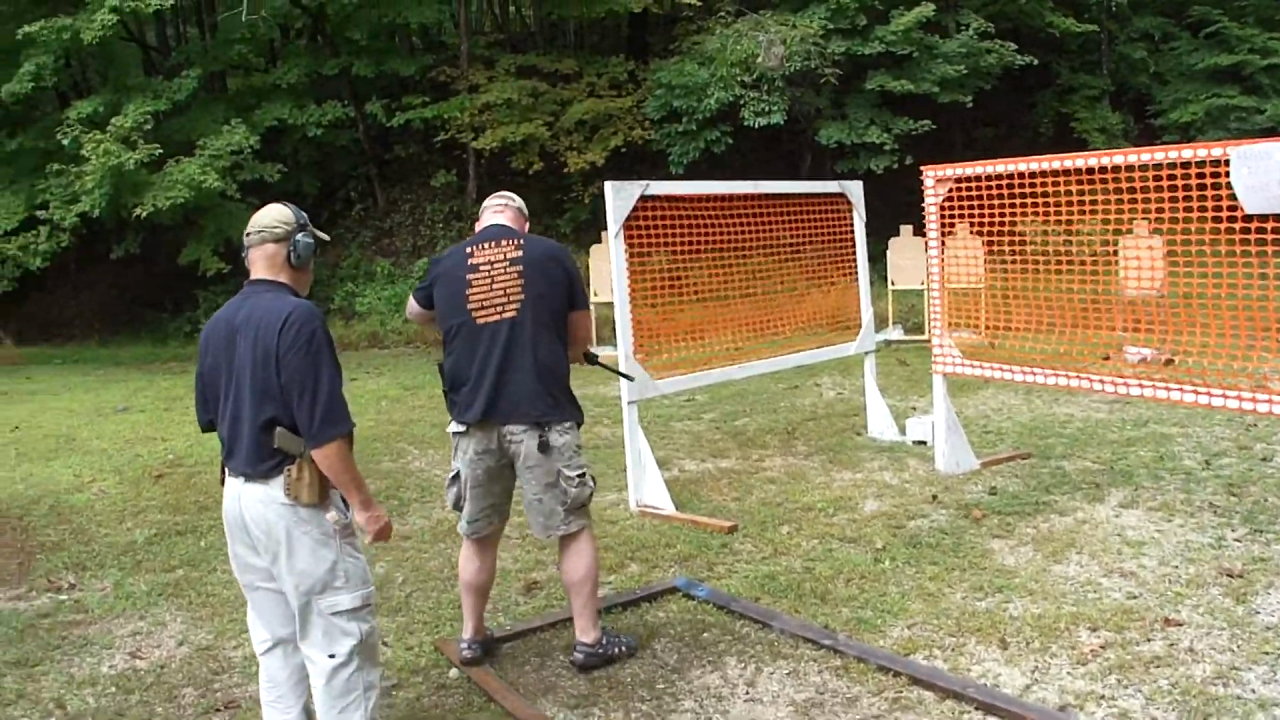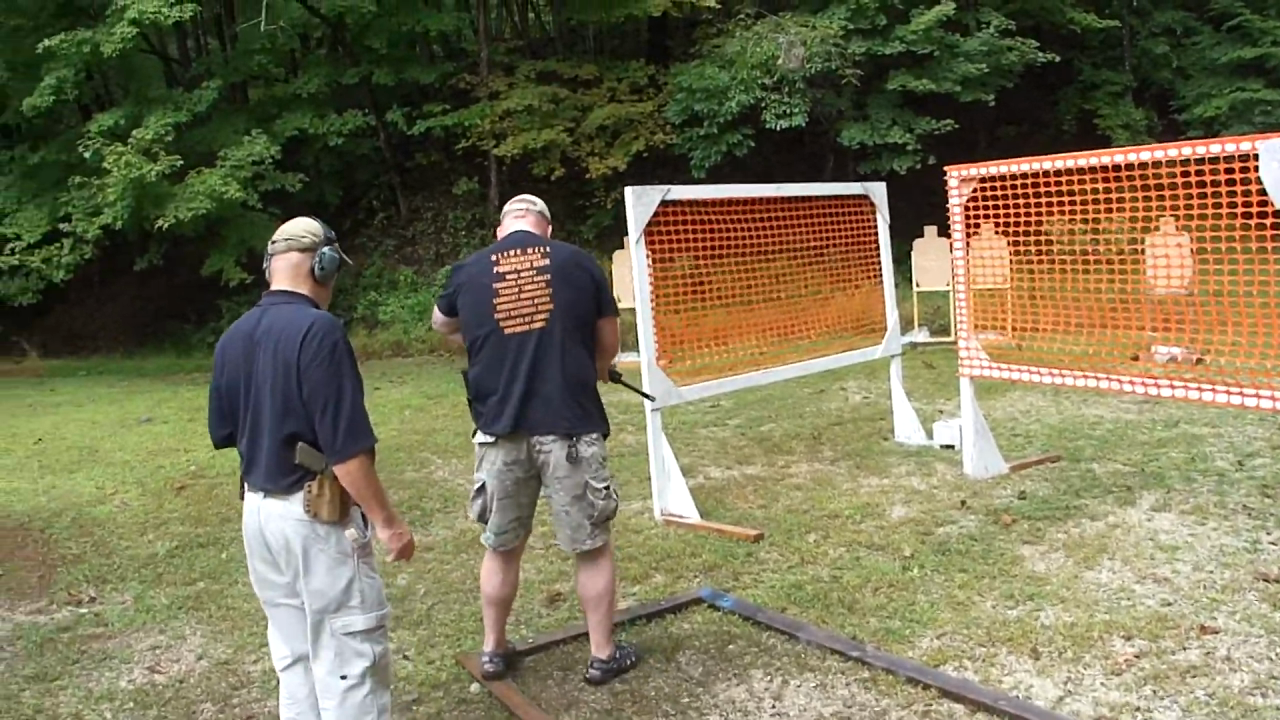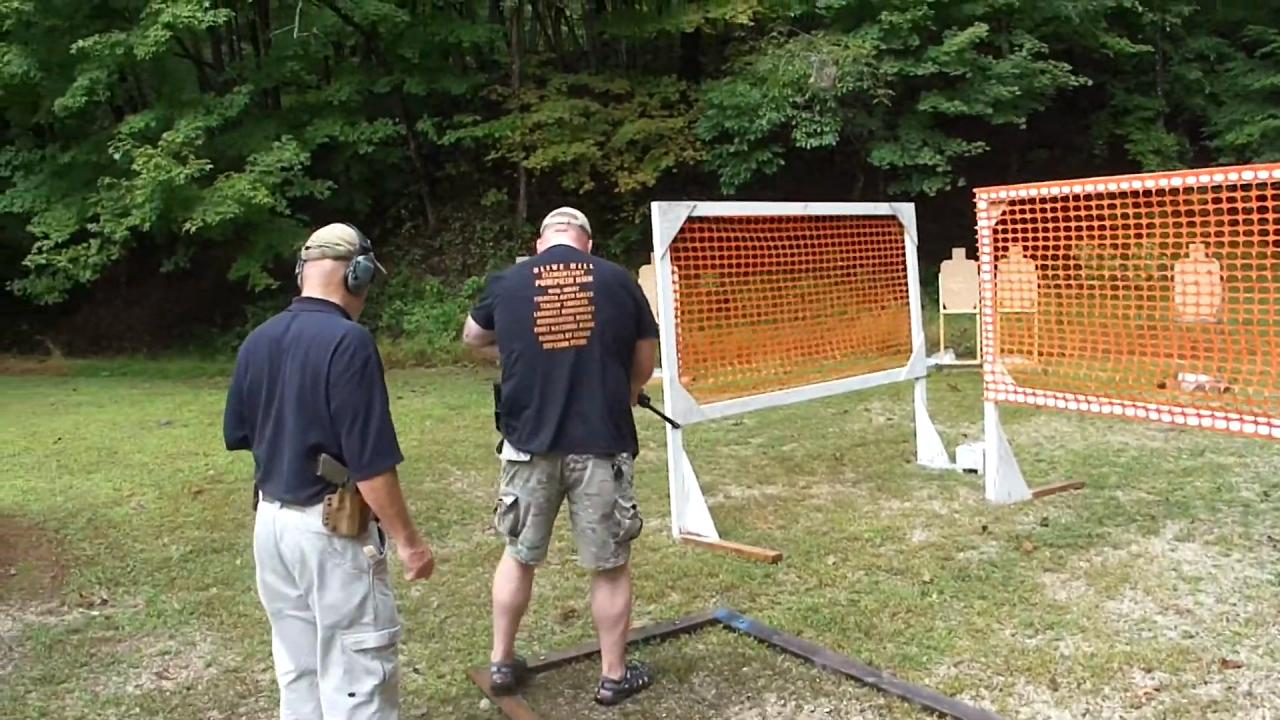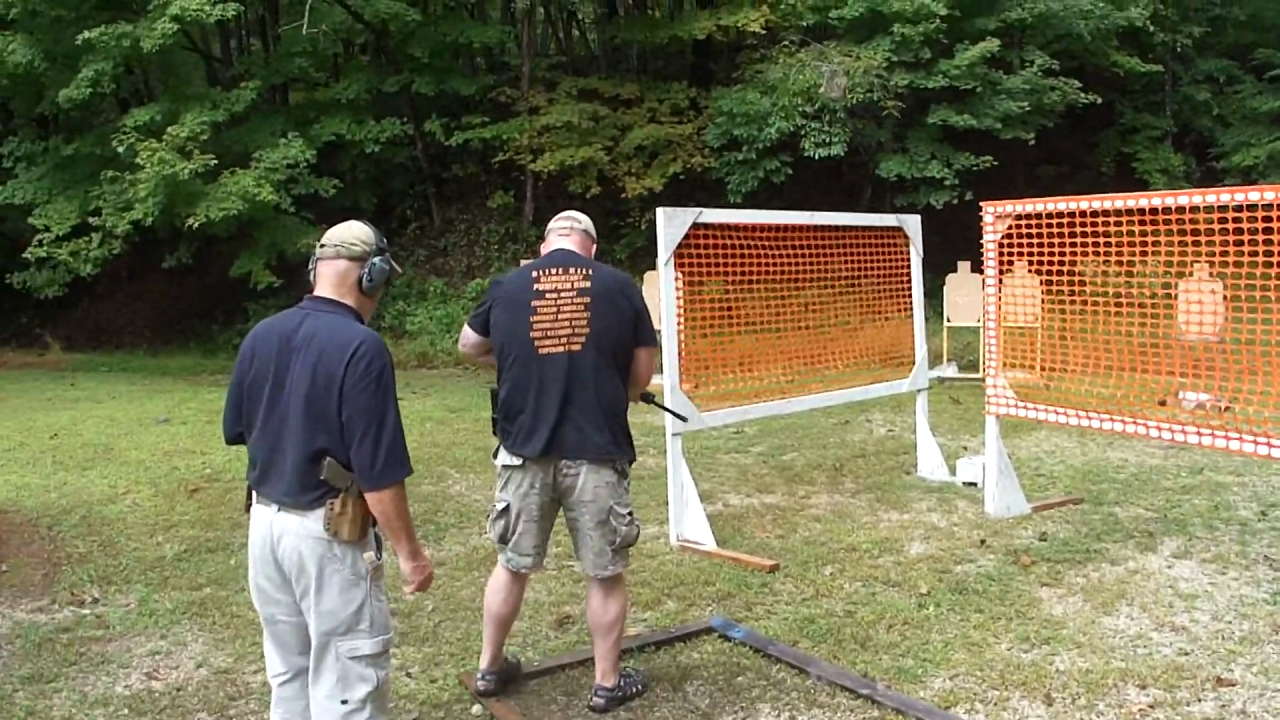
dt=0.2s
person 1, frame 1
left shoulder: (216, 325)
right shoulder: (297, 317)
left elbow: (210, 417)
right elbow: (325, 431)
right wrist: (362, 502)
left hip: (238, 497)
right hip: (296, 500)
left knee: (275, 638)
right knee: (341, 640)
person 1, frame 2
left shoulder: (232, 338)
right shoulder: (318, 329)
left elbow: (224, 432)
right elbow: (346, 445)
right wrist: (385, 519)
left hip: (258, 511)
right hip: (316, 515)
left knee: (294, 655)
right knee: (351, 658)
person 1, frame 3
left shoulder: (257, 340)
right shoulder: (348, 341)
left elbow: (238, 434)
right elbow: (371, 461)
right wrist: (407, 539)
left hip: (271, 519)
right hip: (331, 529)
left knee: (298, 669)
right knee: (357, 674)
person 1, frame 4
left shoulder: (262, 334)
right shoulder: (361, 347)
left elbow: (236, 429)
right elbow: (379, 471)
right wrist: (409, 552)
left hip: (265, 520)
right hip: (327, 532)
left knee: (289, 671)
right knee: (348, 680)
person 2, frame 1
left shoulder: (446, 263)
right shoulder: (552, 255)
left elbow: (415, 314)
right elbow: (580, 338)
left hip: (474, 420)
right hip: (544, 417)
left knee: (478, 534)
right knee: (572, 529)
left ankle: (472, 638)
right ankle: (590, 639)
person 2, frame 2
left shoulder: (468, 270)
right shoulder: (578, 262)
left elbow: (441, 324)
right elbow: (608, 345)
left hip: (499, 429)
right hip: (570, 426)
left knee: (500, 545)
right knee: (592, 545)
left ankle: (493, 651)
right ankle: (603, 654)
person 2, frame 3
left shoulder: (507, 282)
right shoulder: (619, 280)
left elbow: (473, 336)
right elbow: (644, 368)
left hip: (528, 443)
right hip: (601, 444)
left knee: (519, 553)
right knee: (609, 563)
left ankle: (501, 662)
right ankle: (614, 675)
person 2, frame 4
left shoulder: (506, 286)
right shoulder: (620, 286)
left elbow: (469, 346)
right elbow: (641, 378)
left hip: (524, 449)
right hip: (597, 451)
left knee: (512, 562)
right knee: (606, 571)
left ankle: (489, 667)
right ankle: (608, 682)
